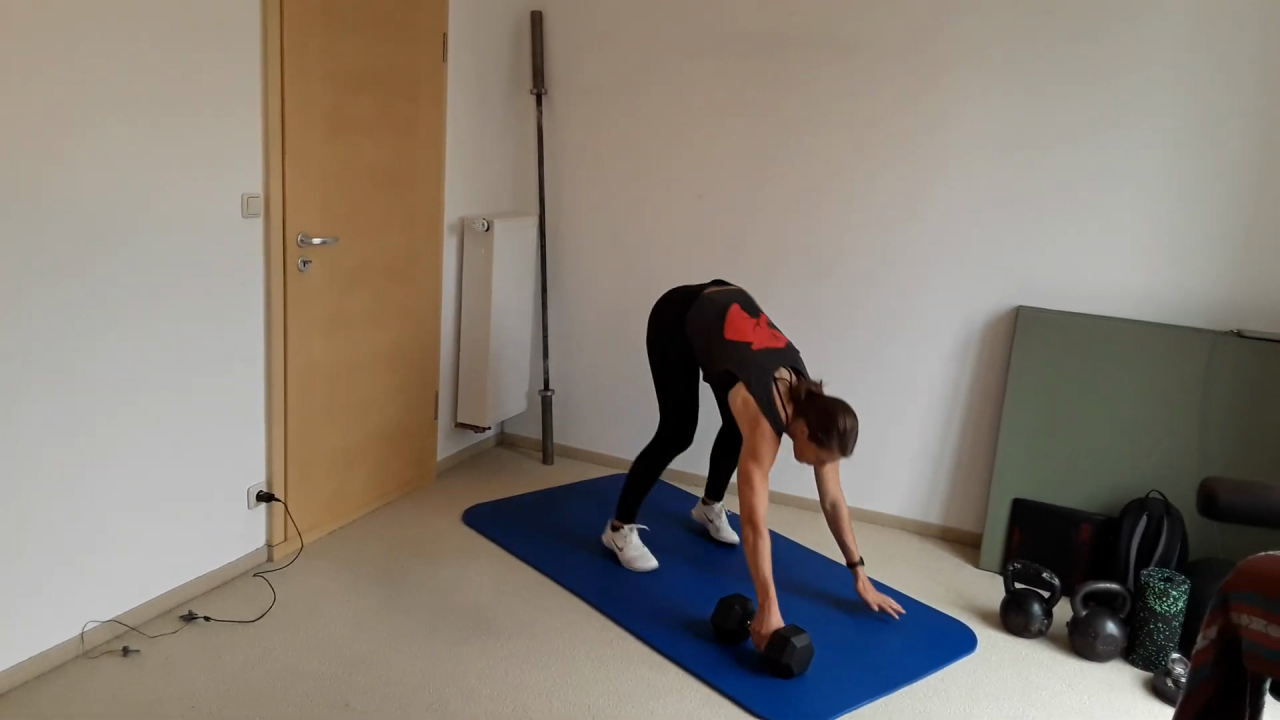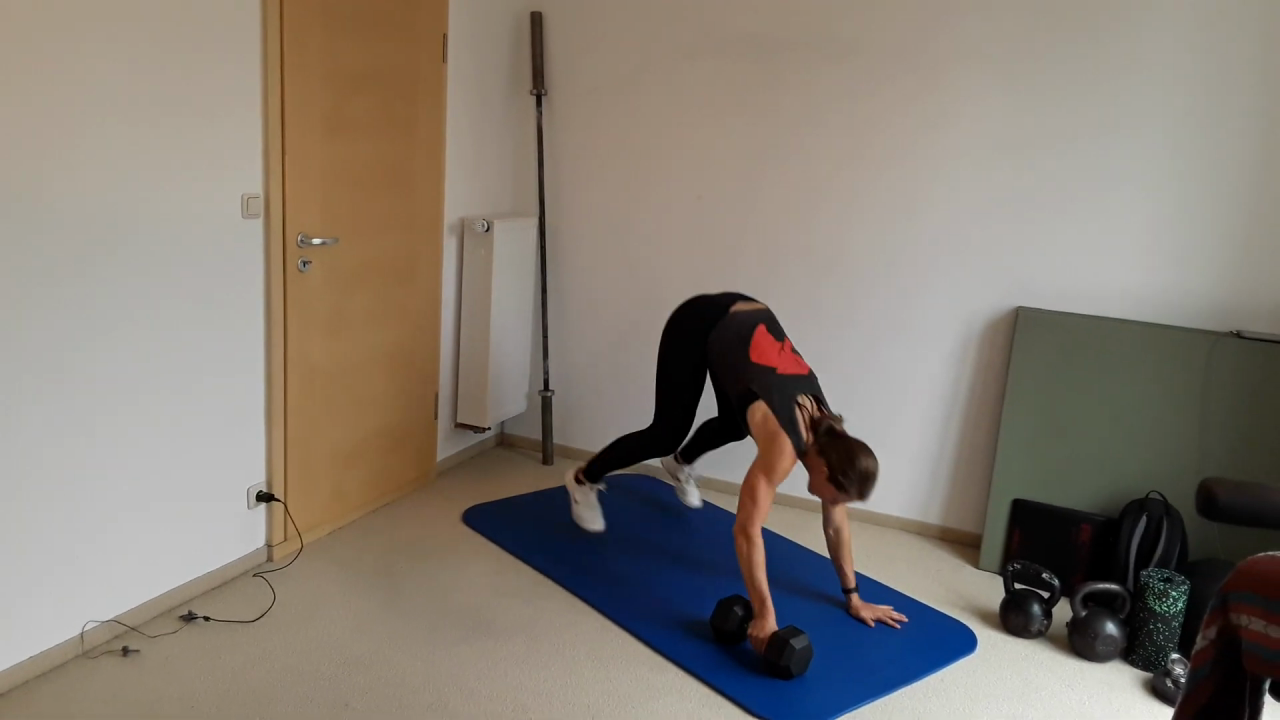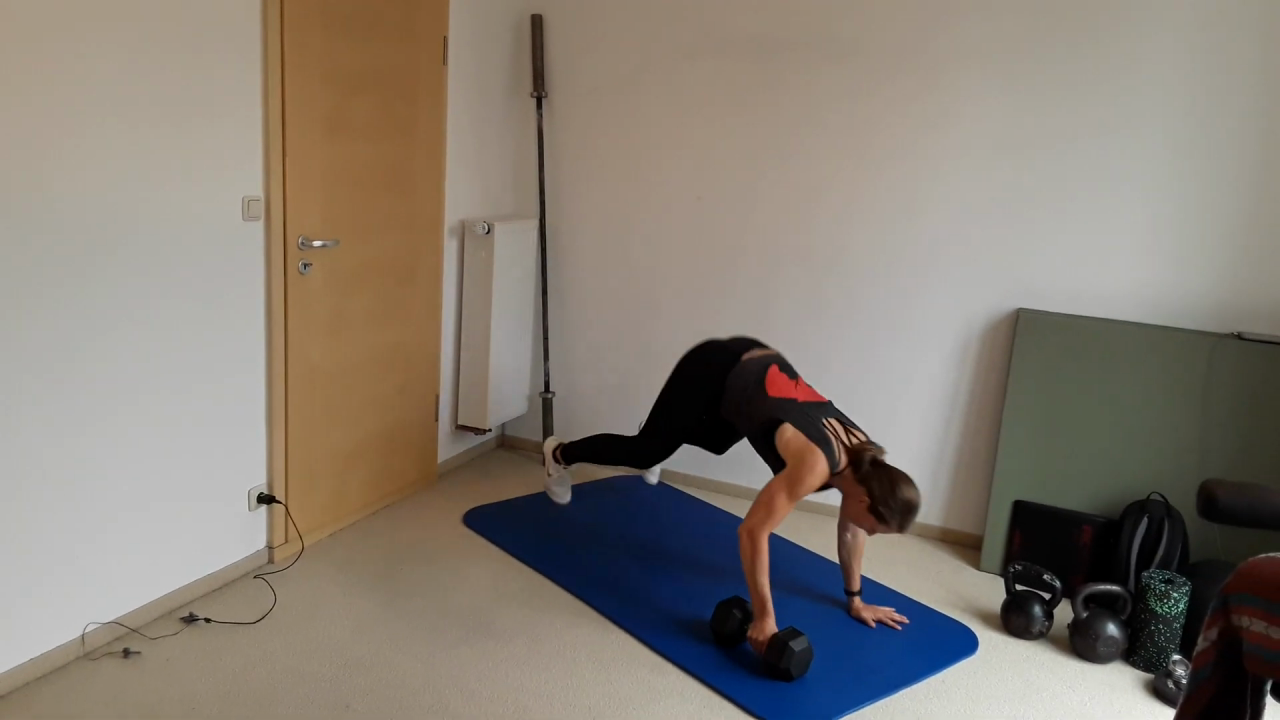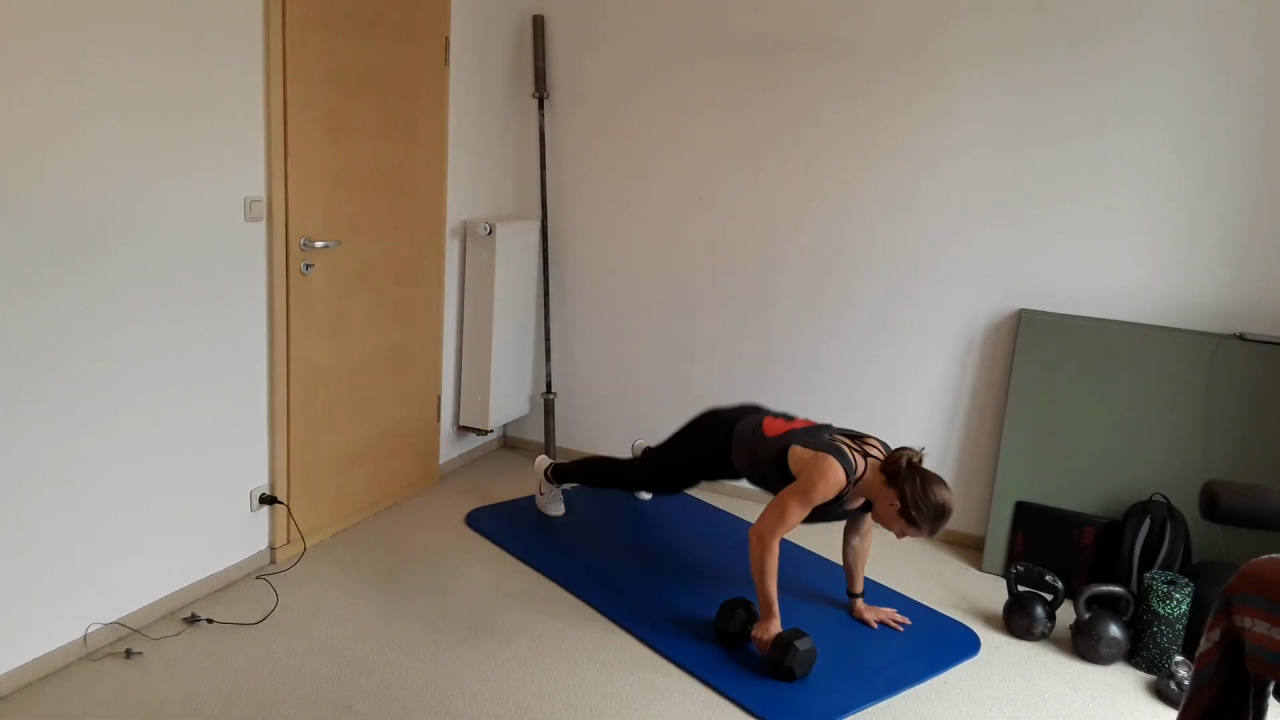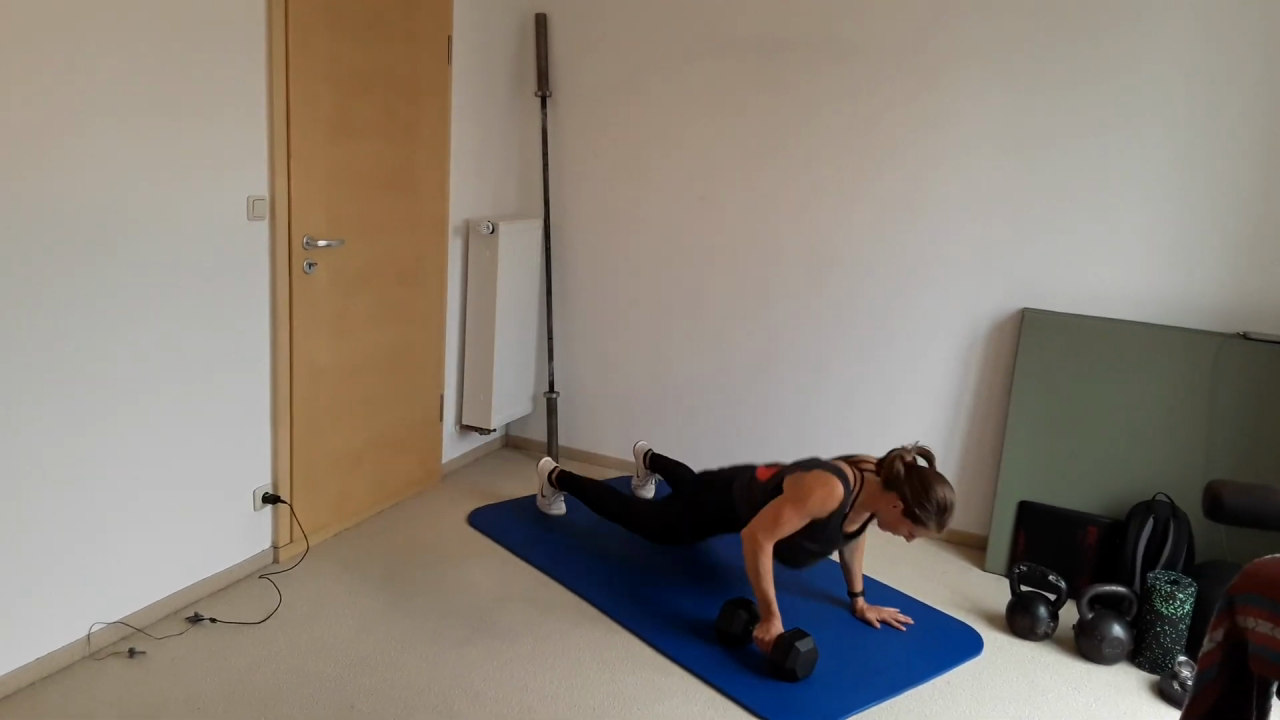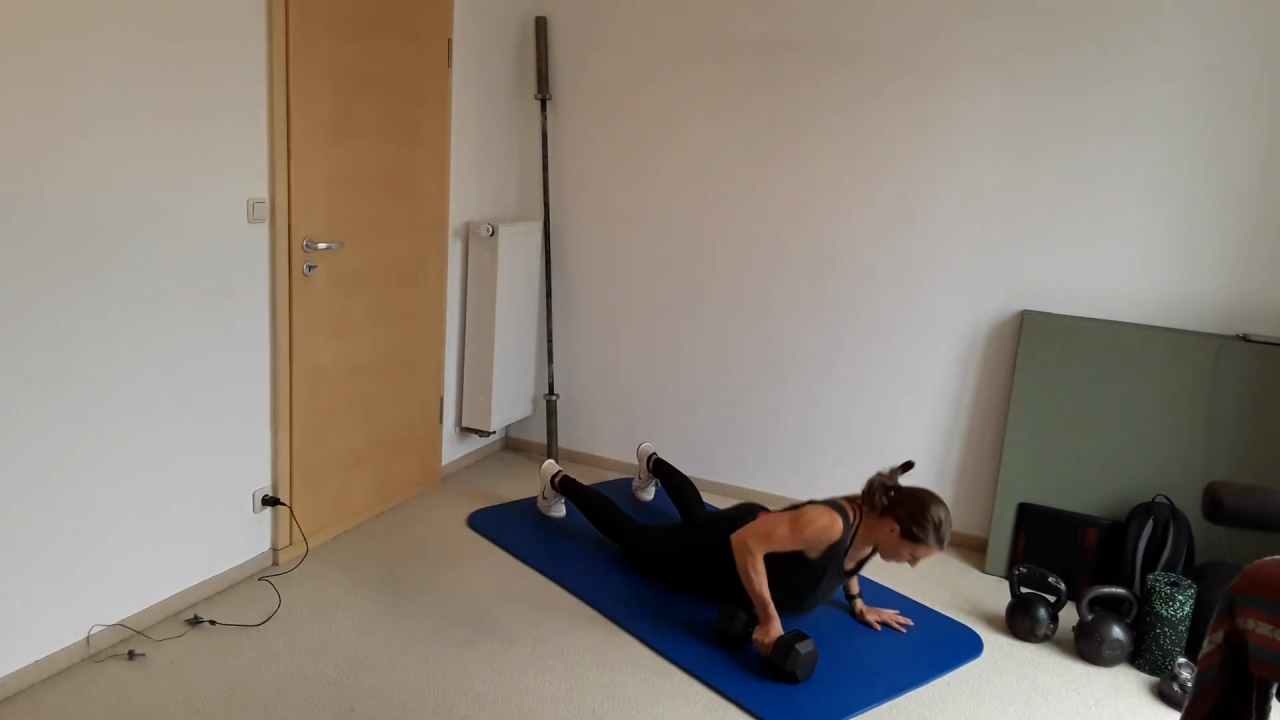
dt=0.1s
person 1, frame 1
left shoulder: (813, 406)
right shoulder: (765, 420)
left elbow: (832, 499)
right elbow: (754, 524)
left wrist: (859, 574)
right wrist: (768, 608)
right hip: (678, 318)
right knee: (678, 433)
left ankle: (710, 507)
right ankle: (620, 528)
person 1, frame 2
left shoulder: (836, 441)
right shoulder: (786, 444)
left elbow: (837, 520)
right elbow: (746, 529)
left wrist: (852, 596)
right wrist: (764, 613)
left hip: (751, 320)
right hip: (698, 325)
left knee: (733, 425)
right knee: (666, 430)
left ankle: (680, 464)
right ankle: (585, 482)
person 1, frame 3
left shoulder: (865, 463)
right shoulder: (813, 465)
left elbow: (852, 529)
right elbow: (752, 533)
left wrist: (855, 600)
right wrist: (764, 619)
left hip: (753, 364)
right hip: (717, 376)
left knee: (714, 441)
right knee: (649, 448)
right ankle: (560, 455)
person 1, frame 4
left shoulder: (883, 471)
right shoulder: (833, 476)
left elbow: (857, 532)
right elbow: (763, 538)
left wrist: (857, 599)
right wrist: (769, 617)
left hip: (756, 430)
right hip: (724, 436)
right knee: (637, 479)
left ankle: (646, 457)
right ankle: (551, 473)
person 1, frame 5
left shoulder: (883, 481)
right shoulder: (831, 491)
left elbow: (852, 536)
right elbow: (756, 539)
left wrist: (859, 599)
right wrist: (770, 619)
left hip: (751, 494)
right hip: (728, 499)
right knee: (640, 519)
left ankle: (649, 460)
right ankle: (556, 477)
person 1, frame 6
left shoulder: (873, 517)
right shoulder: (828, 524)
right elbow: (746, 541)
left wrist: (858, 603)
right wrist: (768, 619)
left hip: (756, 525)
right hip: (724, 546)
left knee: (698, 515)
right knee: (632, 536)
left ankle: (651, 462)
right ankle: (558, 480)
